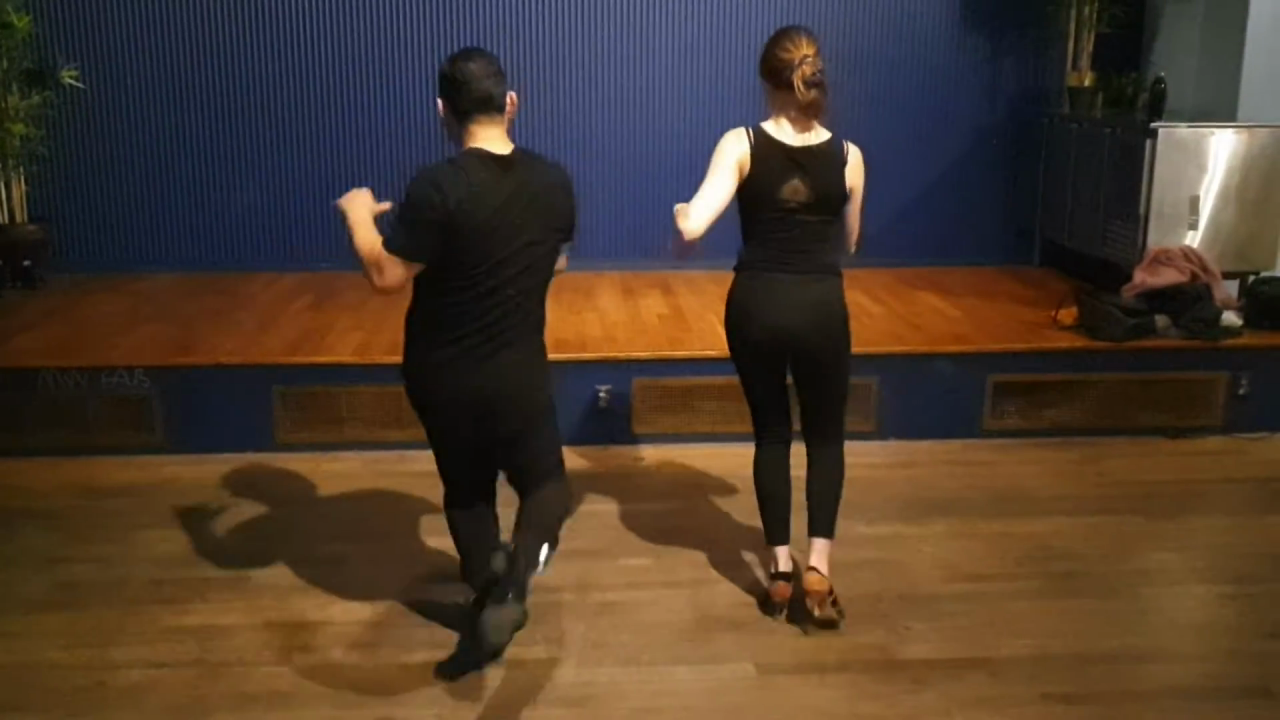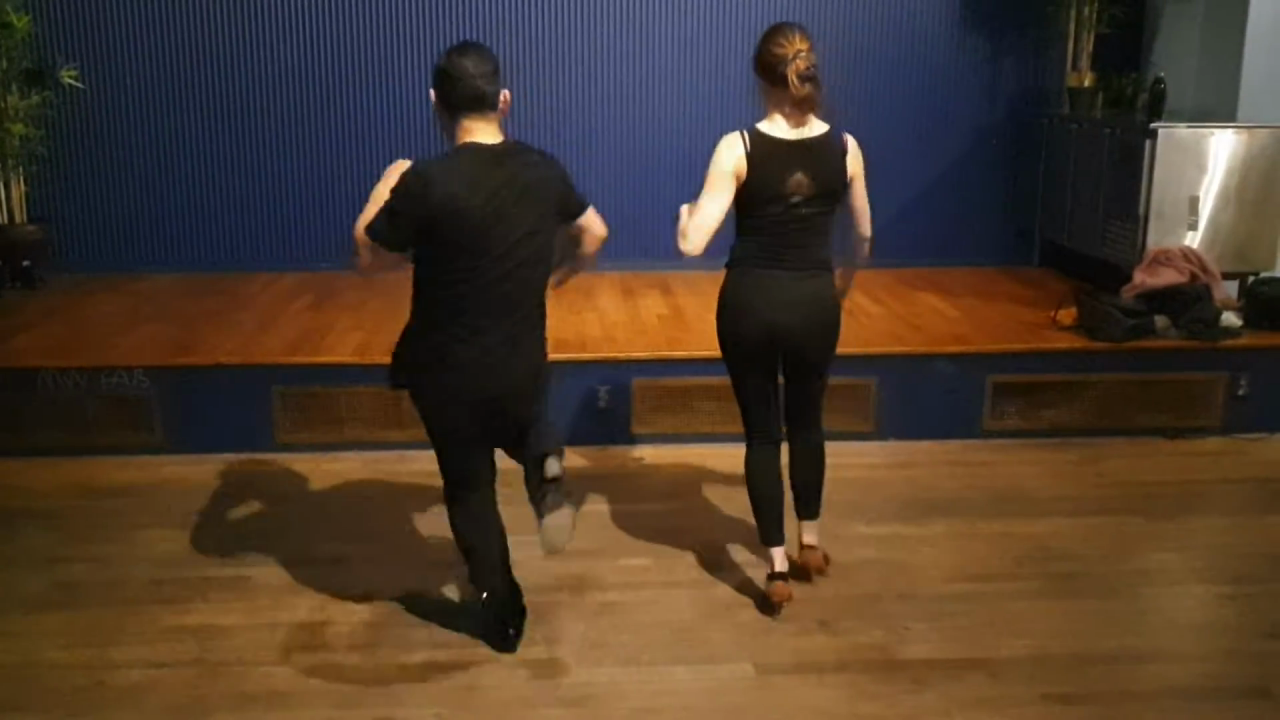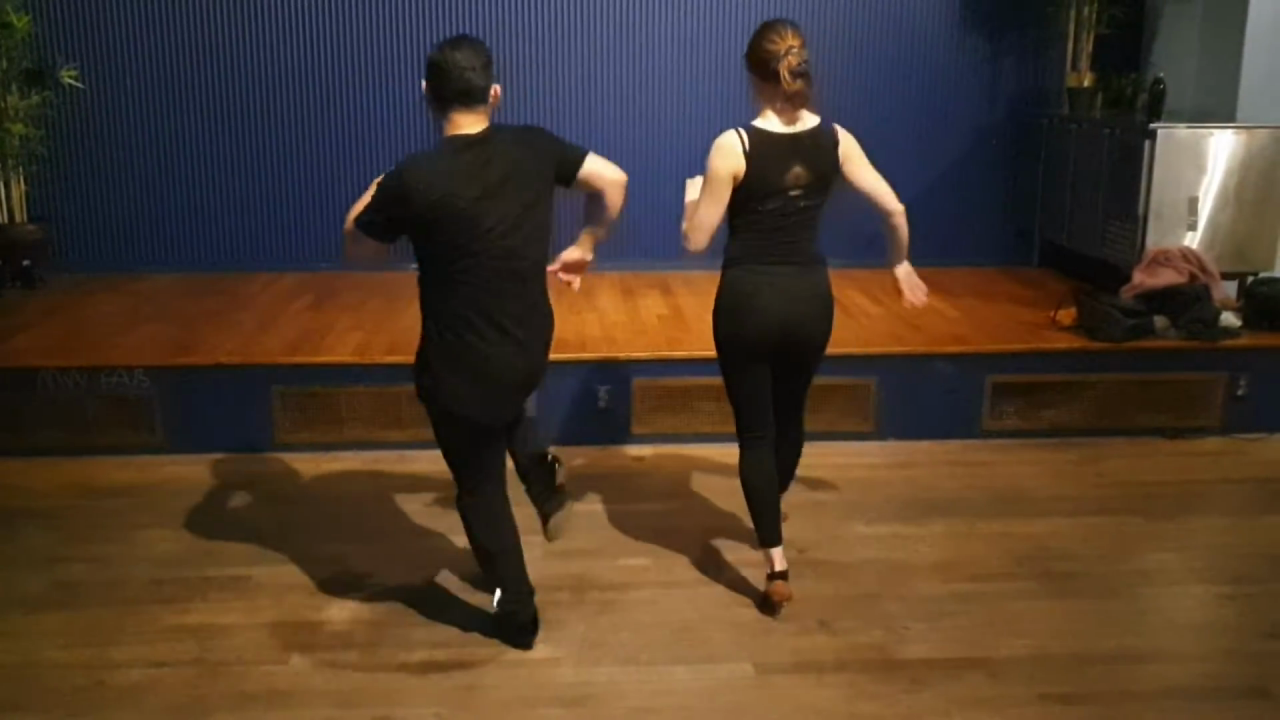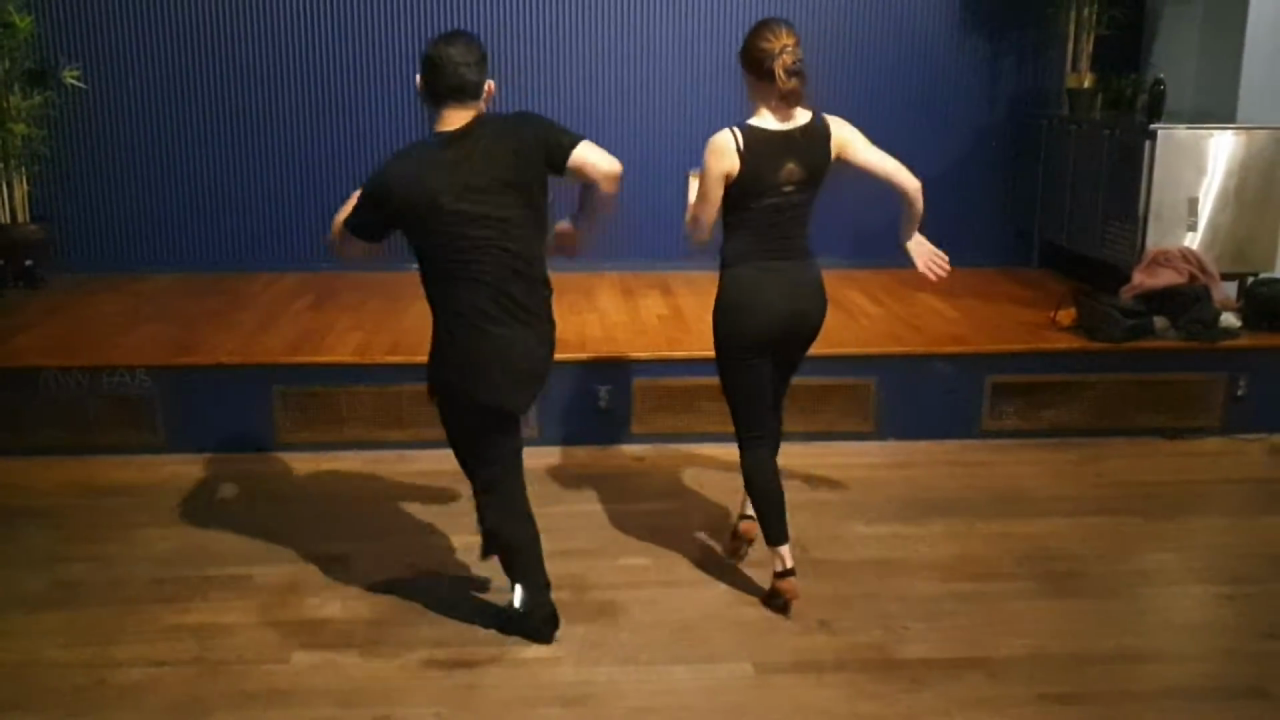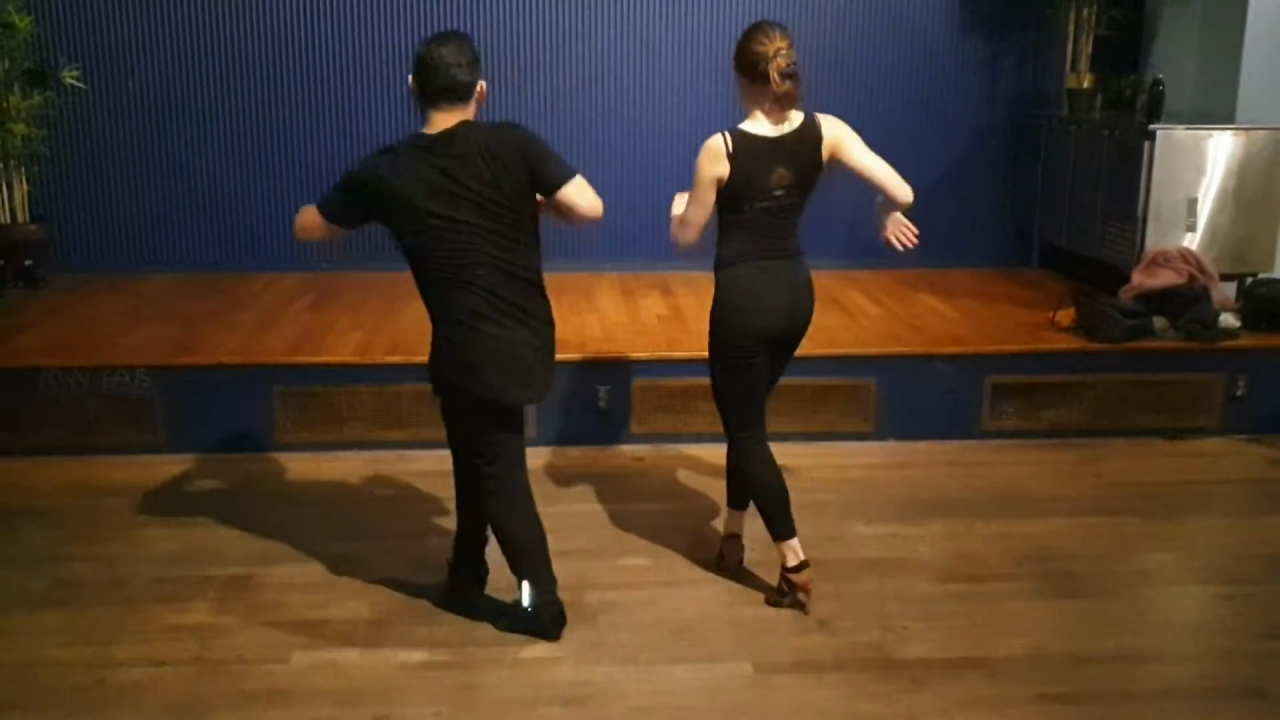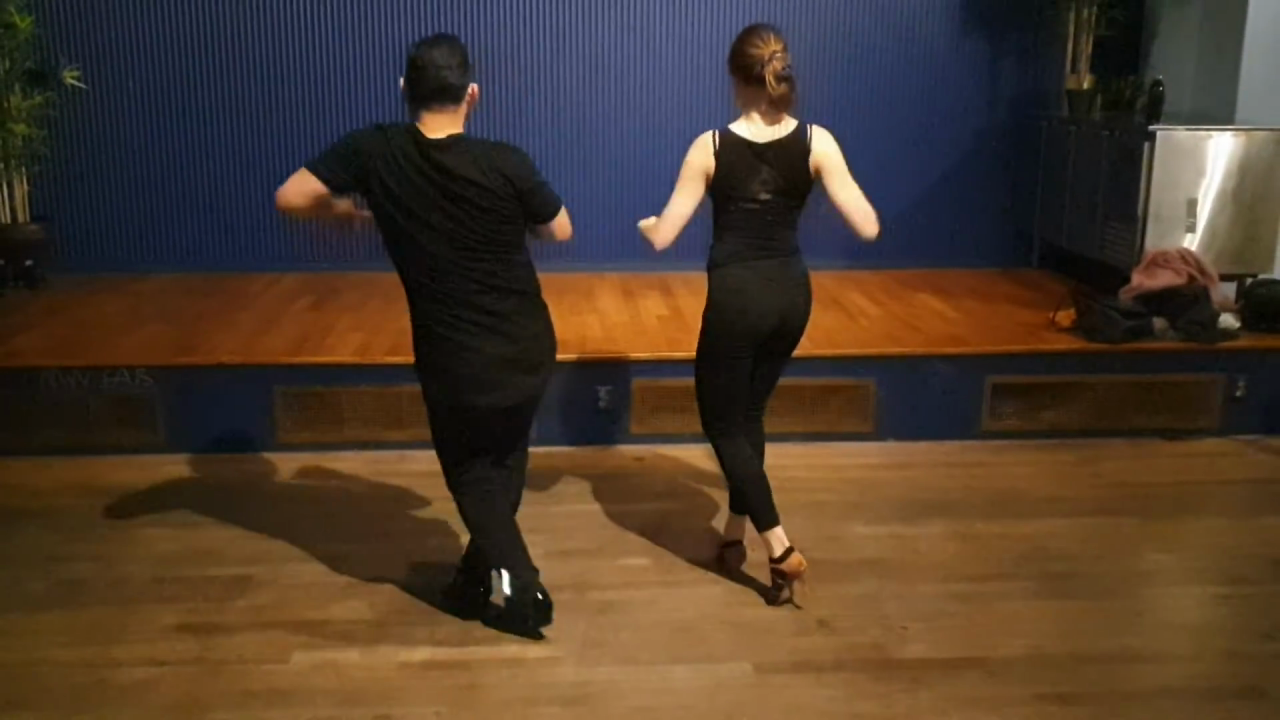
dt=0.1s
person 1, frame 1
left shoulder: (437, 186)
right shoulder: (555, 182)
left elbow: (387, 277)
left wrist: (358, 213)
left hip: (438, 375)
right hip: (516, 373)
left knee: (467, 490)
right knee: (544, 483)
left ankle: (491, 598)
right ankle: (513, 583)
person 1, frame 2
left shoulder: (428, 181)
right shoulder: (543, 168)
left elbow: (370, 259)
right elbow: (594, 234)
left wrist: (390, 187)
left hip: (443, 369)
right hip: (521, 361)
left knee: (467, 488)
right knee: (523, 430)
left ankle: (500, 613)
right ankle: (546, 473)
person 1, frame 3
left shoulder: (416, 176)
right shoulder: (534, 147)
left elbow: (356, 242)
right elbow: (613, 180)
right wrist: (585, 249)
left hip: (460, 365)
right hip: (529, 349)
left knee: (479, 484)
right knee: (504, 416)
left ankle: (516, 609)
right ankle: (539, 476)
person 1, frame 4
left shoulder: (402, 176)
right shoulder: (527, 134)
left elbow: (343, 238)
right elbow: (608, 171)
right wrist: (580, 225)
left hip: (468, 356)
right hip: (534, 342)
left knee: (493, 477)
right knee: (496, 453)
left ankle: (532, 607)
right ankle: (501, 543)
person 1, frame 5
left shoulder: (386, 172)
right shoulder: (512, 144)
left elbow: (307, 228)
right elbow: (590, 209)
left wrist: (356, 194)
left hip: (469, 352)
right hip: (530, 340)
left knee: (498, 475)
right knee: (486, 457)
left ankle: (541, 603)
right ankle: (466, 573)
person 1, frame 6
left shoulder: (371, 150)
right shoulder: (506, 163)
left elbow: (291, 199)
right elbow: (559, 232)
left wrist: (344, 206)
left hip: (450, 358)
right hip: (525, 347)
left knee: (468, 468)
right knee: (505, 460)
left ankle: (524, 591)
right ankle: (480, 575)
person 2, frame 1
left shoulder: (742, 145)
right shoulder: (847, 157)
left elbow: (691, 228)
right elbow: (847, 245)
left wrist: (684, 213)
left hip: (755, 308)
right hip: (820, 309)
left knee: (771, 434)
right knee: (825, 436)
left ankle: (779, 572)
right ankle: (818, 568)
person 2, frame 2
left shoulder: (739, 148)
right shoulder: (842, 148)
left elbow: (692, 243)
right elbow: (864, 235)
left wrist: (686, 207)
right wrist: (846, 276)
left hip: (750, 304)
right hip: (814, 303)
left knee: (760, 431)
right knee: (806, 421)
left ankle: (775, 569)
right ankle: (810, 542)
person 2, frame 3
left shoulder: (733, 145)
right shoulder: (834, 138)
left elbow: (696, 241)
right elbow: (893, 210)
left wrist: (693, 194)
right wrist: (901, 264)
left hip: (747, 303)
right hip: (809, 298)
left knee: (756, 433)
right knee: (787, 417)
left ankle: (776, 572)
right ankle: (770, 528)
person 2, frame 4
left shoulder: (728, 144)
right shoulder: (831, 132)
left elbow: (699, 233)
right elbow: (911, 186)
left wrist: (696, 190)
right wrist: (913, 237)
left hip: (747, 298)
right hip: (806, 293)
left knee: (753, 431)
right knee: (766, 414)
left ankle: (784, 572)
right ankle: (750, 520)
person 2, frame 5
left shoulder: (719, 148)
right shoulder: (823, 132)
left elbow: (684, 237)
right elbow: (902, 191)
left wrist: (678, 205)
right wrist: (887, 215)
left hip: (744, 298)
right hip: (796, 293)
left knee: (745, 432)
right knee: (749, 413)
left ankle: (794, 565)
right ankle: (732, 531)
person 2, frame 6
left shoulder: (711, 146)
right shoulder: (816, 144)
left elbow: (665, 236)
right elbow: (867, 227)
left wrist: (647, 223)
right wrist: (810, 197)
left hip: (735, 298)
right hip: (792, 295)
left knee: (723, 424)
right knee: (747, 416)
left ankle: (782, 548)
right ankle: (735, 532)
